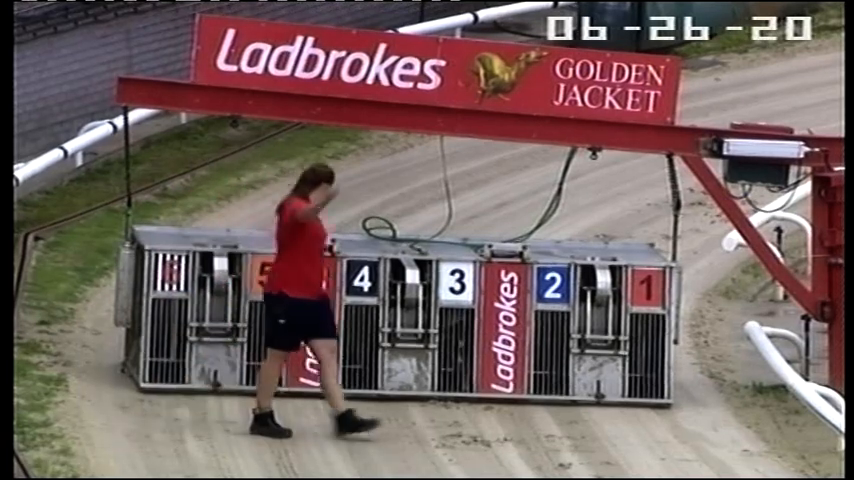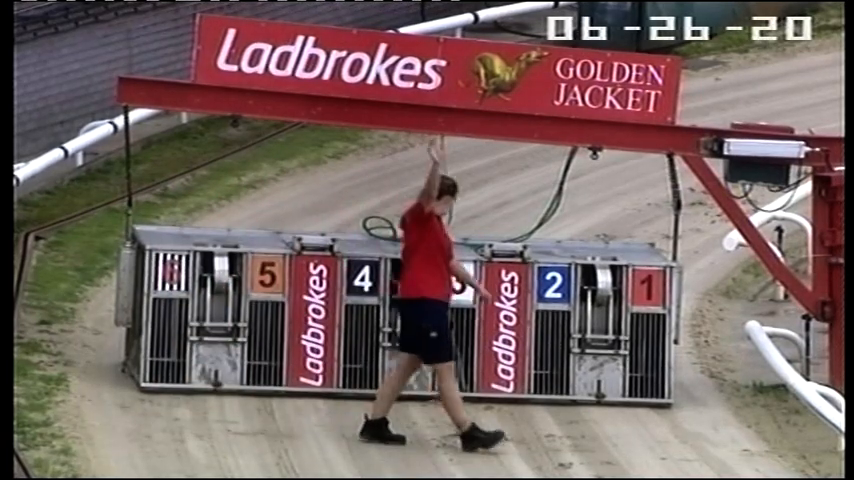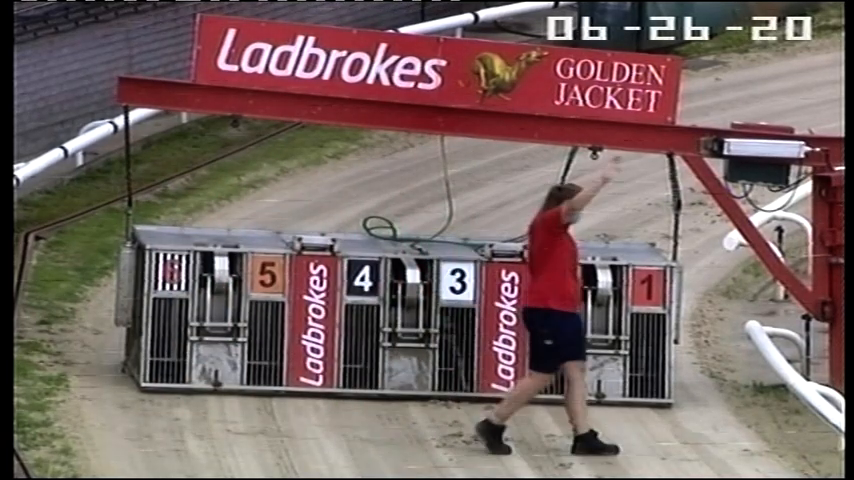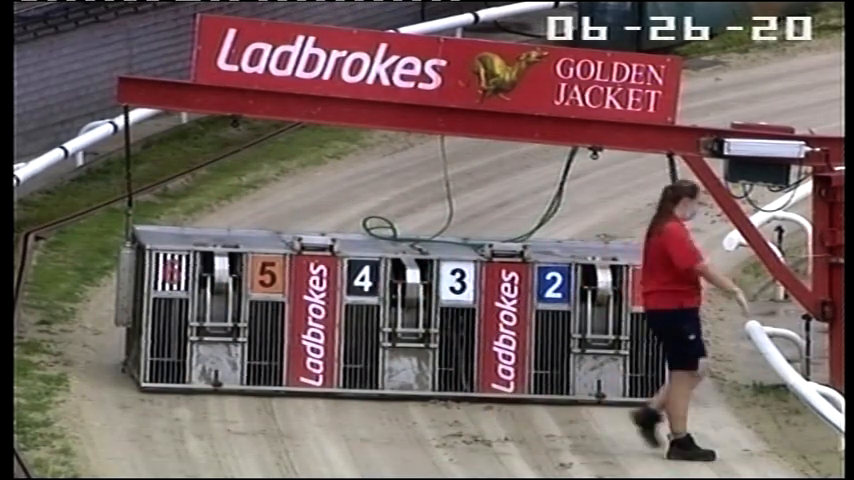
dt=0.7s
person 1, frame 1
left shoulder: (312, 214)
right shoulder: (294, 207)
right elbow: (306, 211)
right wrist: (324, 197)
left hip: (313, 295)
right hip: (287, 294)
left knee: (328, 355)
right knee: (278, 355)
left ankle: (344, 418)
right ankle: (262, 418)
person 1, frame 2
left shoulder: (434, 225)
right shoulder: (419, 217)
left elbow: (448, 261)
right elbow: (428, 193)
left wrist: (475, 285)
right wrist: (435, 166)
left hip: (427, 302)
right hip: (422, 303)
left knee: (406, 366)
right knee: (445, 369)
left ankle: (374, 424)
right ankle: (468, 433)
person 1, frame 3
left shoulder: (556, 230)
right shoulder: (548, 224)
right elbow: (575, 203)
right wrist: (603, 180)
left hip: (564, 312)
right hip: (550, 312)
left knee: (575, 374)
right knee: (539, 377)
left ankle: (585, 438)
right ankle: (492, 426)
person 1, frame 4
left shoulder: (661, 228)
right shoulder: (673, 231)
right elbow: (699, 267)
right wrist: (734, 290)
left hip: (665, 310)
right hip: (674, 310)
left knee: (695, 369)
right knee: (684, 375)
left ankle: (650, 412)
right ankle: (680, 442)
